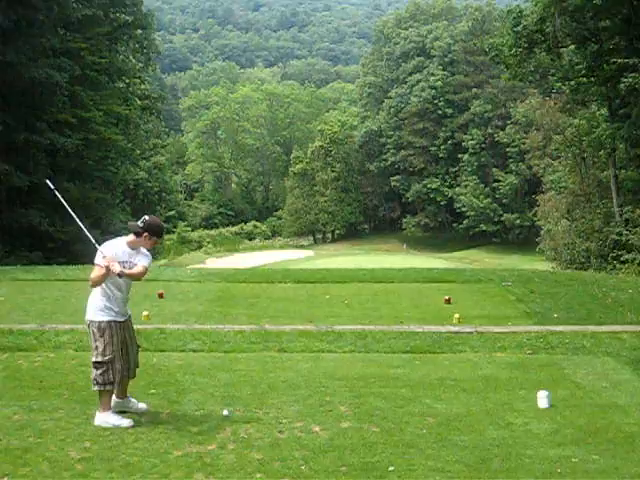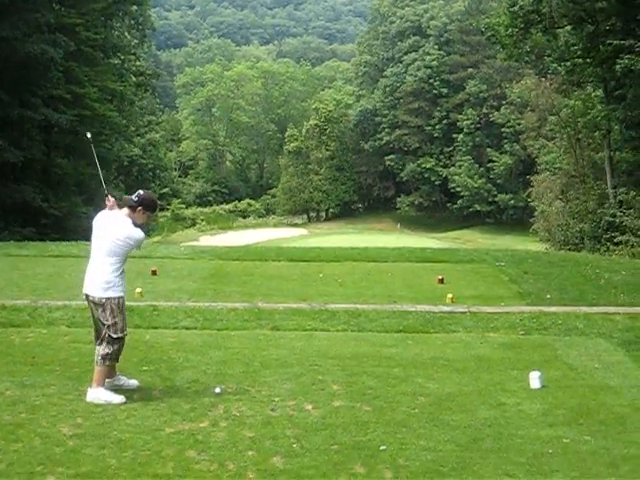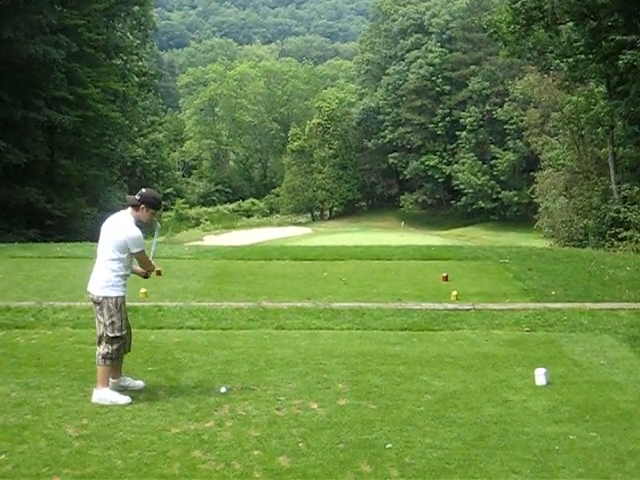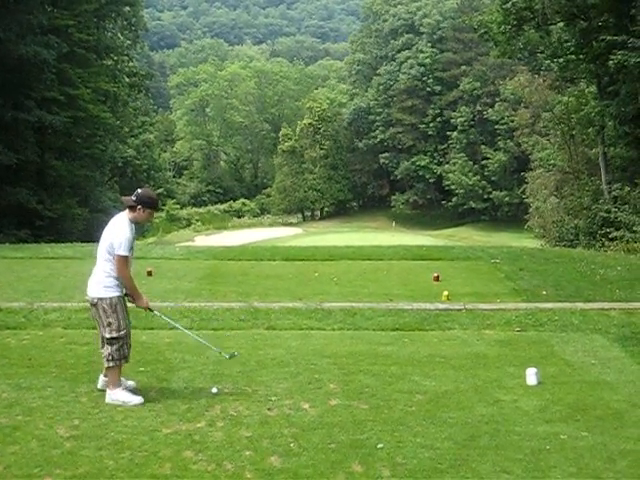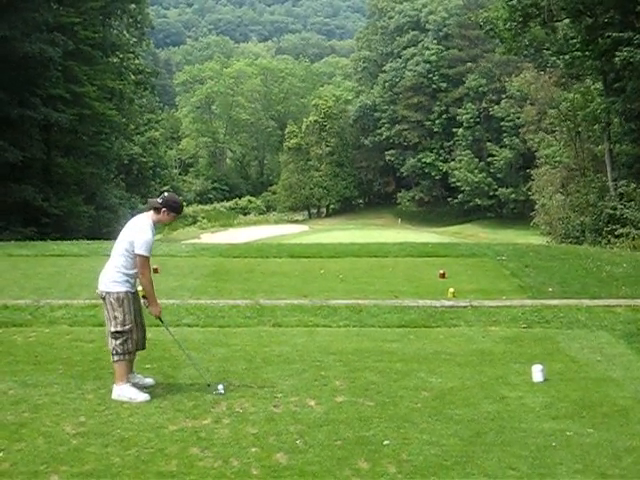
dt=0.7s
person 1, frame 1
left shoulder: (144, 256)
right shoulder: (109, 248)
left elbow: (139, 274)
right elbow: (93, 282)
left wrist: (120, 271)
right wrist: (104, 269)
left hip: (122, 314)
right hip: (101, 315)
left knee: (128, 357)
right knee: (107, 361)
left ankle: (121, 398)
right ankle: (104, 413)
person 1, frame 2
left shoulder: (101, 216)
right shoulder: (136, 235)
right wrist: (114, 210)
left hip: (92, 287)
right hip: (108, 292)
left knee: (108, 336)
right knee: (112, 338)
left ankle: (111, 377)
right ankle: (96, 389)
person 1, frame 3
left shoulder: (115, 219)
right shoulder: (132, 231)
right elbow: (145, 263)
left wrist: (136, 269)
right wrist: (150, 269)
left hip: (105, 287)
right hip: (108, 291)
left knee: (121, 334)
right knee: (110, 338)
left ankle: (116, 378)
right ankle: (102, 390)
person 1, frame 4
left shoulder: (123, 221)
right shoulder: (123, 231)
right elbow: (122, 272)
left wrist: (131, 292)
right wrist: (138, 297)
left hip: (109, 289)
right hip: (106, 292)
left knee: (118, 336)
right knee: (116, 338)
left ankle: (108, 377)
right ankle: (114, 390)
person 1, frame 5
left shoulder: (143, 220)
right shoulder: (145, 232)
right elbow: (144, 272)
left wrist: (149, 296)
right wrist: (153, 303)
left hip: (124, 285)
right hip: (115, 287)
left knee: (135, 330)
right knee: (123, 334)
left ankle: (129, 375)
right ankle: (121, 386)
